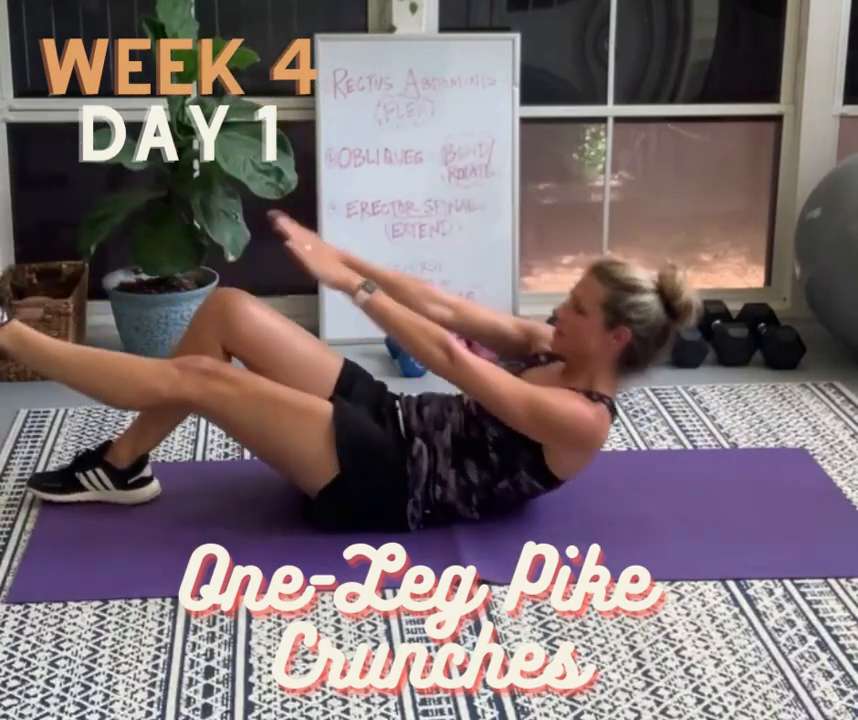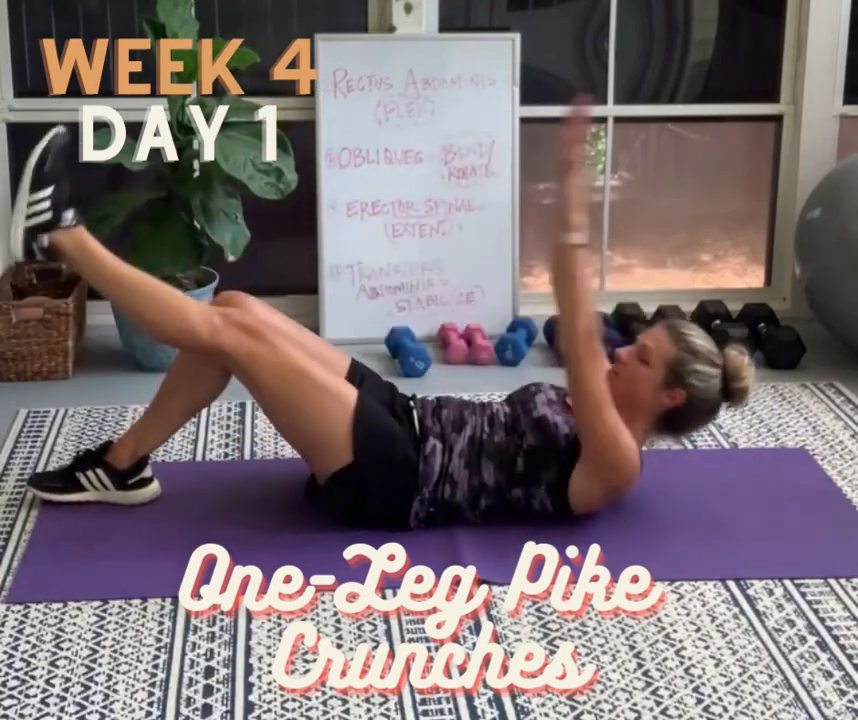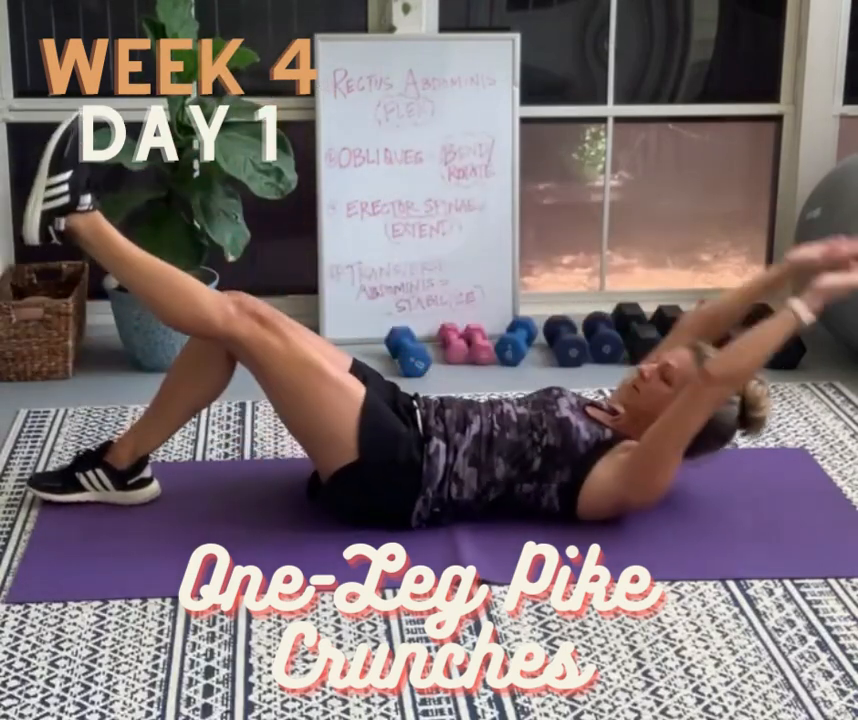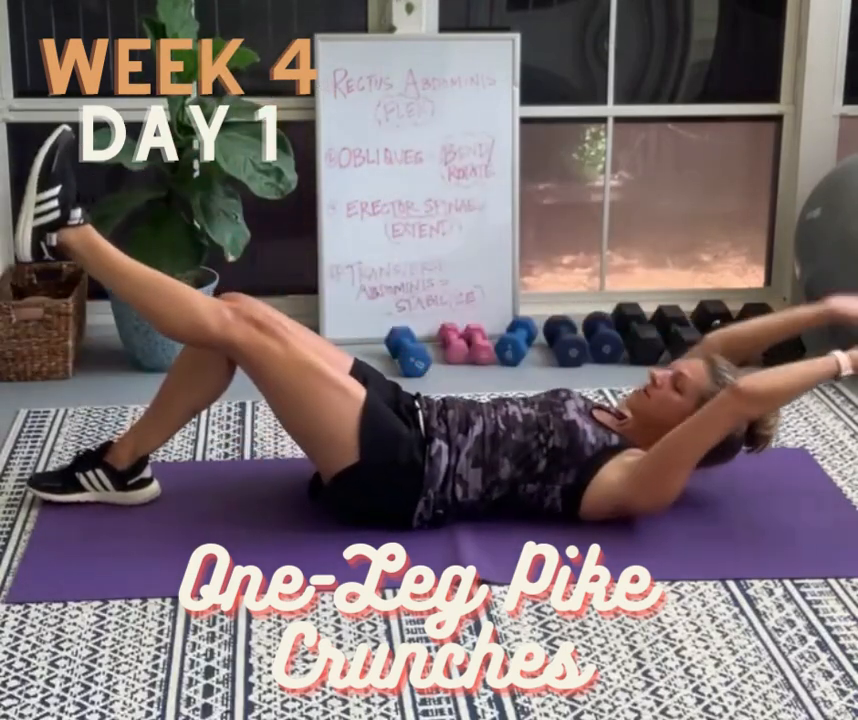
dt=0.3s
person 1, frame 1
left shoulder: (582, 420)
right shoulder: (552, 351)
left elbow: (450, 361)
right elbow: (442, 306)
left wrist: (349, 282)
right wrist: (346, 259)
left hip: (382, 486)
right hip: (388, 423)
left knee: (195, 377)
right knee: (229, 308)
right ankle: (122, 467)
person 1, frame 2
left shoulder: (616, 465)
right shoulder: (599, 398)
left elbow: (581, 349)
right elbow: (571, 309)
left wrist: (574, 230)
right wrist: (576, 194)
left hip: (392, 478)
right hip: (403, 423)
left knee: (228, 332)
right knee: (236, 308)
left ankle: (61, 236)
right ankle: (122, 466)
person 1, frame 3
left shoulder: (636, 479)
right shoulder: (614, 425)
left elbow: (717, 381)
right elbow: (692, 328)
left hip: (394, 475)
right hip: (409, 424)
left knee: (238, 321)
right knee: (233, 314)
left ankle: (80, 220)
right ankle: (122, 467)
person 1, frame 4
left shoulder: (641, 481)
right shoulder: (618, 428)
left elbow: (740, 397)
right elbow: (715, 345)
left hip: (397, 476)
right hip: (413, 423)
left knee: (234, 328)
right knee: (236, 308)
left ankle: (71, 235)
right ankle: (121, 467)
